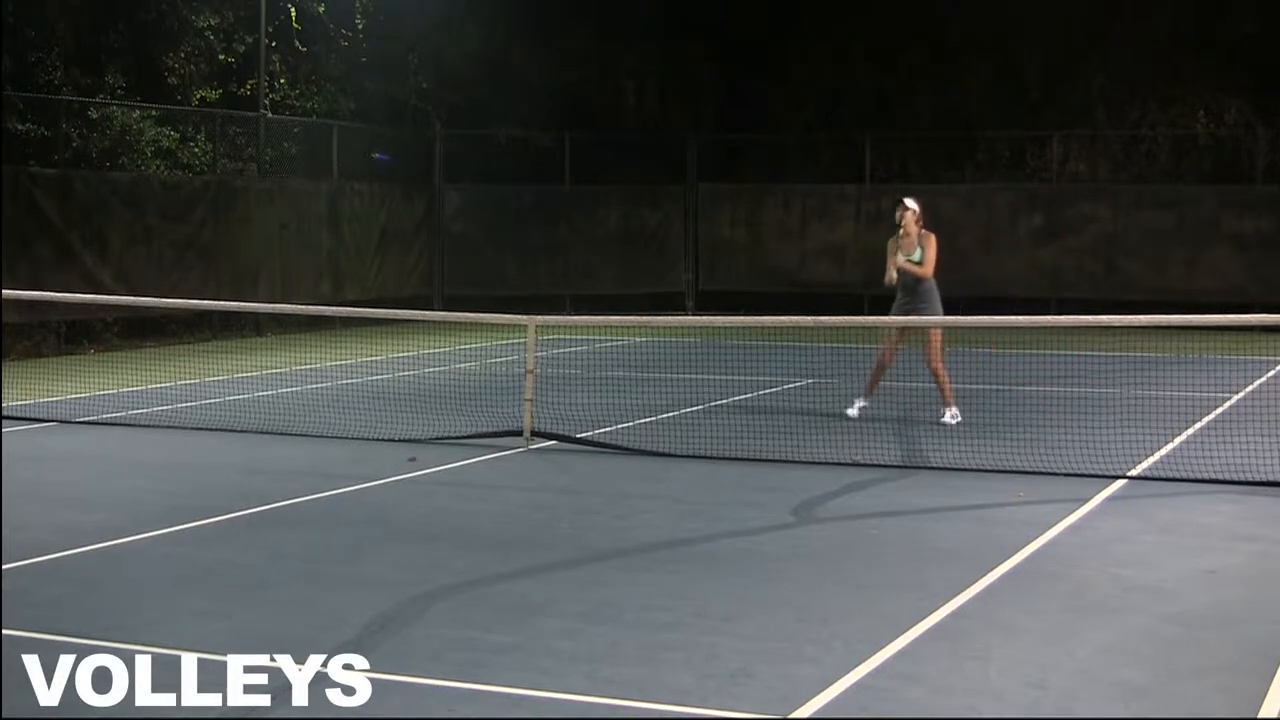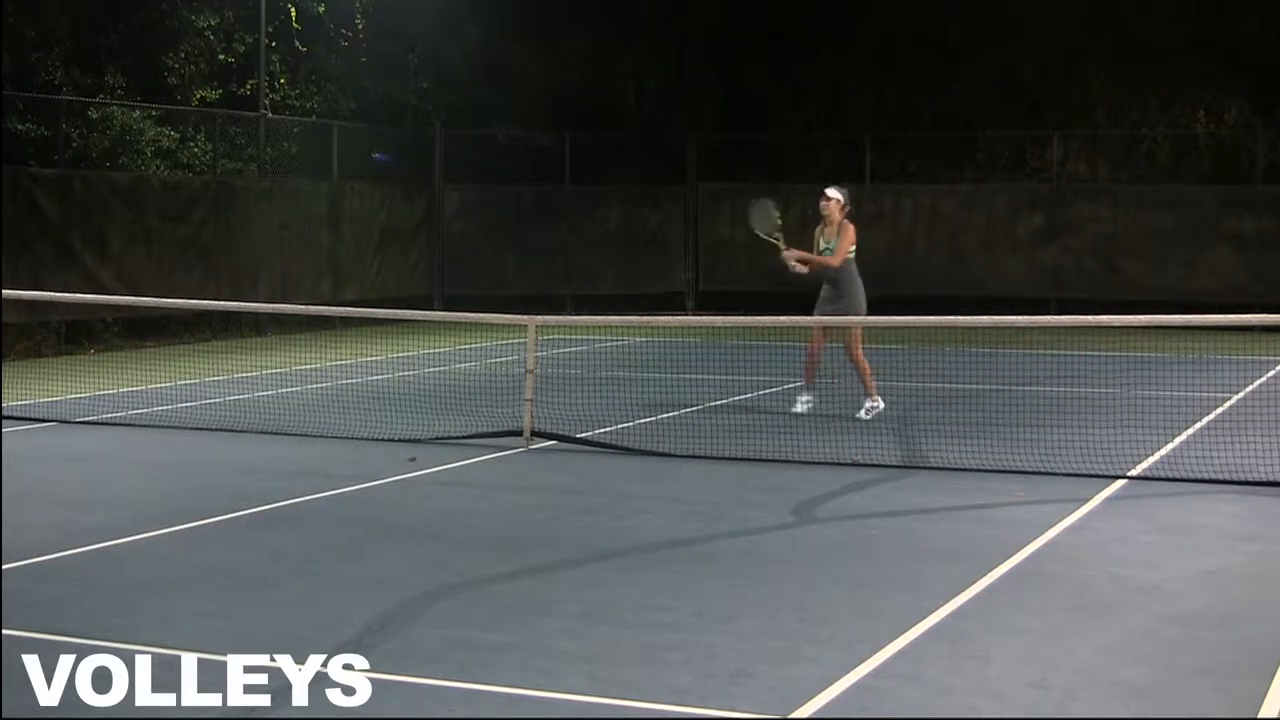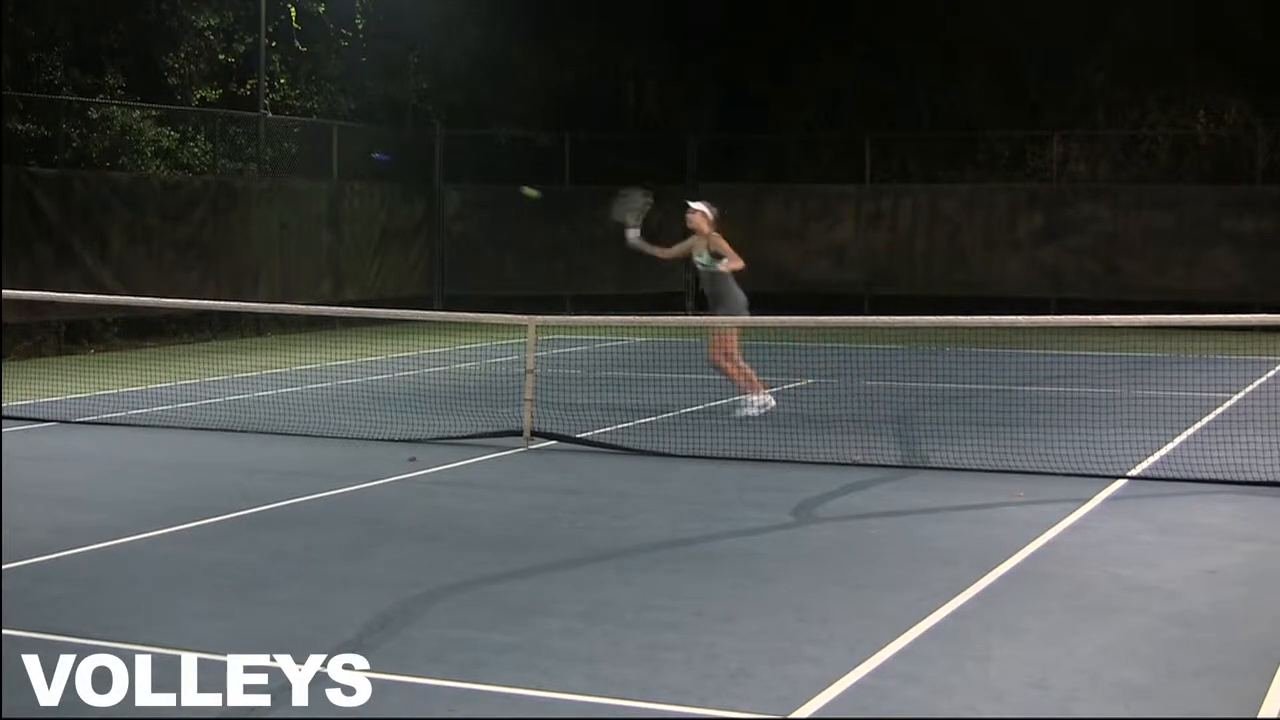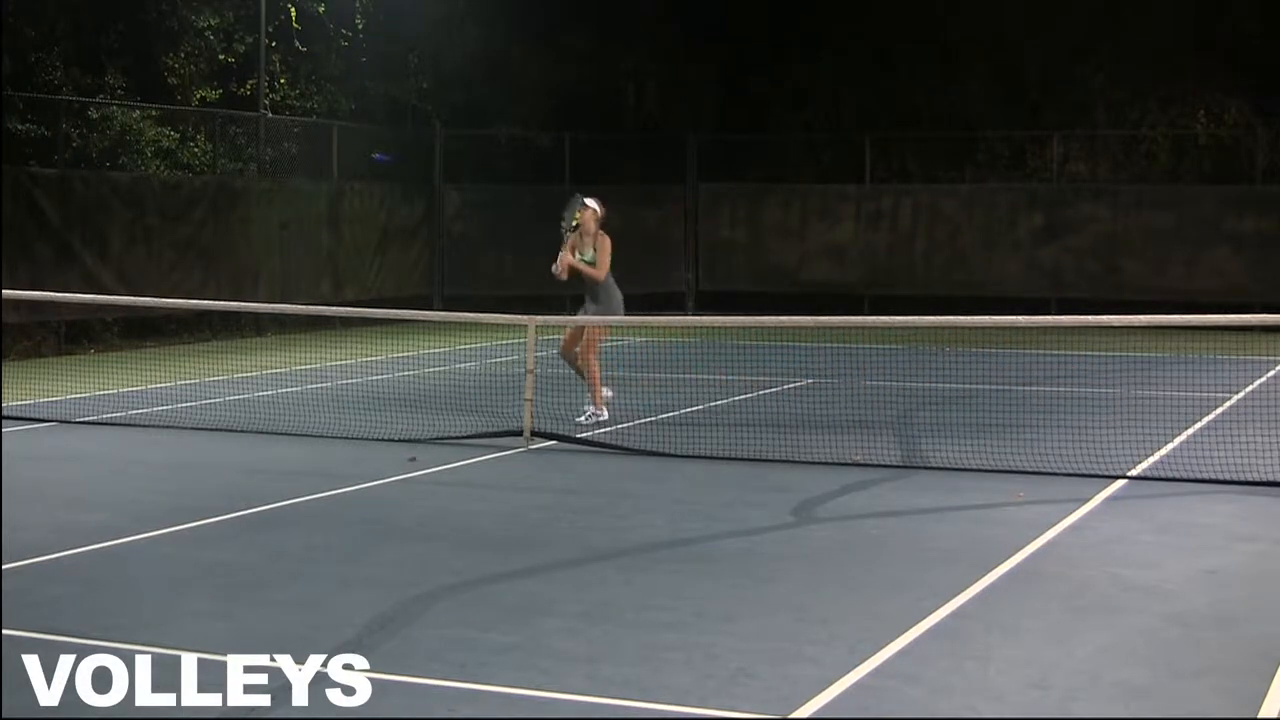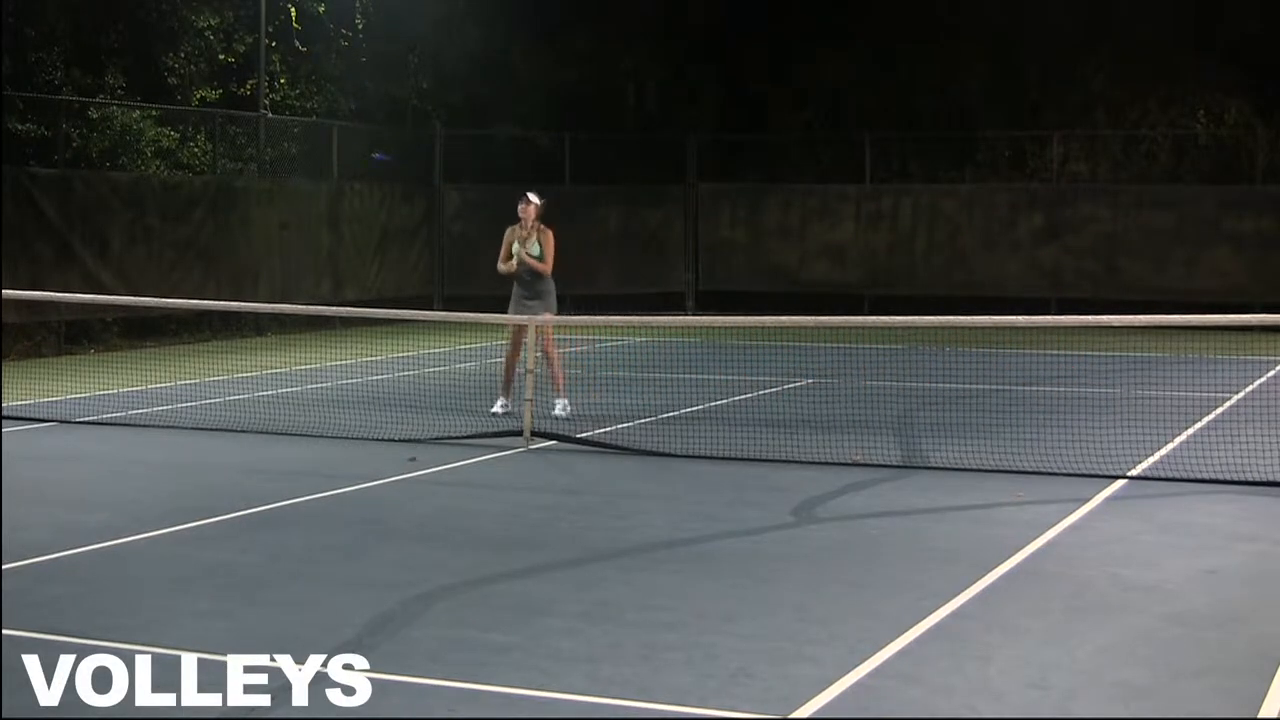
dt=0.5s
person 1, frame 1
left shoulder: (928, 238)
right shoulder: (894, 242)
left elbow: (927, 272)
right elbow: (889, 280)
left wrist: (905, 265)
right wrist: (891, 277)
left hip: (927, 303)
right hip: (903, 302)
left knee: (934, 362)
right knee: (885, 358)
left ankle: (951, 408)
right ankle: (864, 400)
person 1, frame 2
left shoulder: (847, 228)
right shoulder: (820, 231)
left elbow: (835, 261)
right elbow: (817, 266)
left wrist: (801, 255)
right wrist: (799, 264)
left hip: (850, 292)
right hip: (829, 292)
left knee: (853, 351)
right knee: (814, 346)
left ankle: (873, 400)
right ankle: (807, 395)
person 1, frame 3
left shoulder: (716, 240)
right shoulder: (695, 240)
left elbow: (739, 262)
right elbow: (666, 254)
left wrist: (728, 266)
right wrist: (638, 242)
left hip: (730, 301)
right hip: (720, 304)
left knee: (719, 358)
right knee: (731, 358)
left ankle: (753, 395)
right ankle: (762, 396)
person 1, frame 4
left shoulder: (603, 240)
right shoulder: (574, 239)
left elbow: (600, 275)
right elbow: (562, 275)
left wrist: (574, 262)
right wrist: (558, 269)
left hip: (607, 301)
right hip: (591, 300)
left knee: (586, 353)
right knee: (566, 350)
left ankle: (599, 409)
right ankle: (600, 390)
person 1, frame 5
left shoulder: (545, 234)
right shoulder: (511, 232)
left elbow: (547, 270)
right elbow: (500, 265)
left wrist: (525, 257)
right wrist: (508, 267)
left hip: (544, 296)
right hip: (521, 295)
left knee: (548, 346)
right knee: (513, 350)
left ankle: (561, 399)
right ankle: (504, 399)
